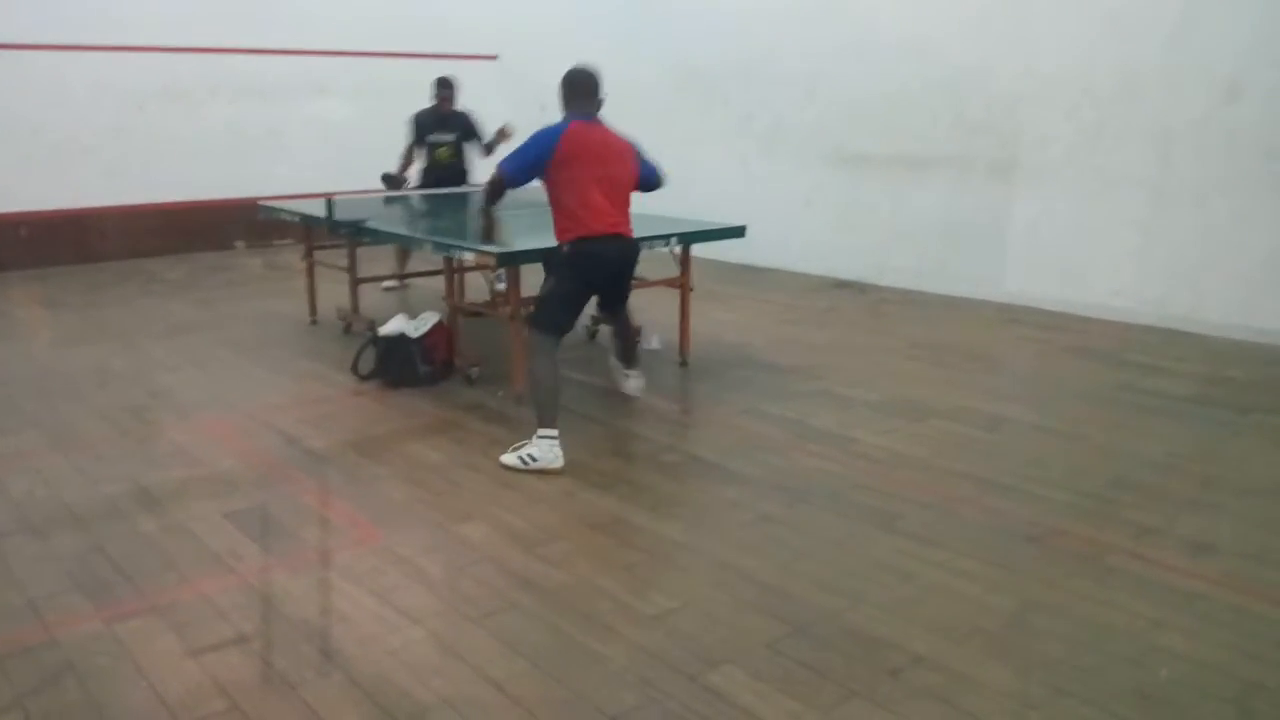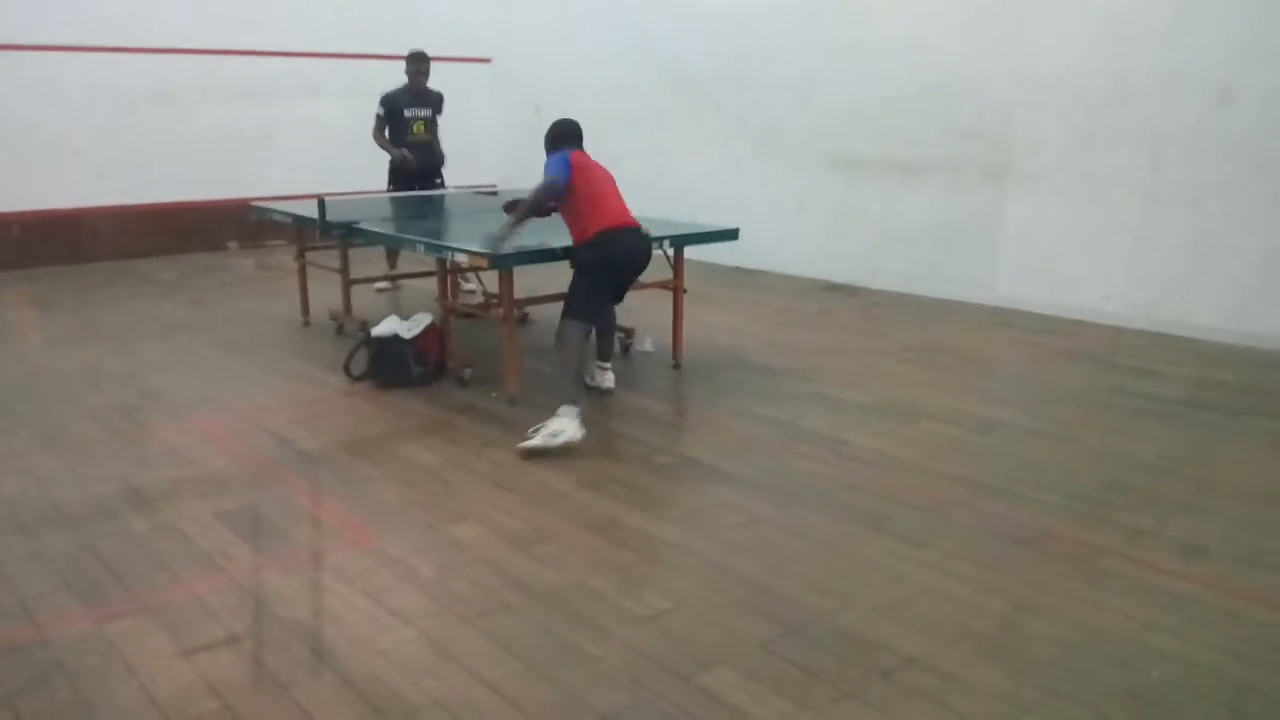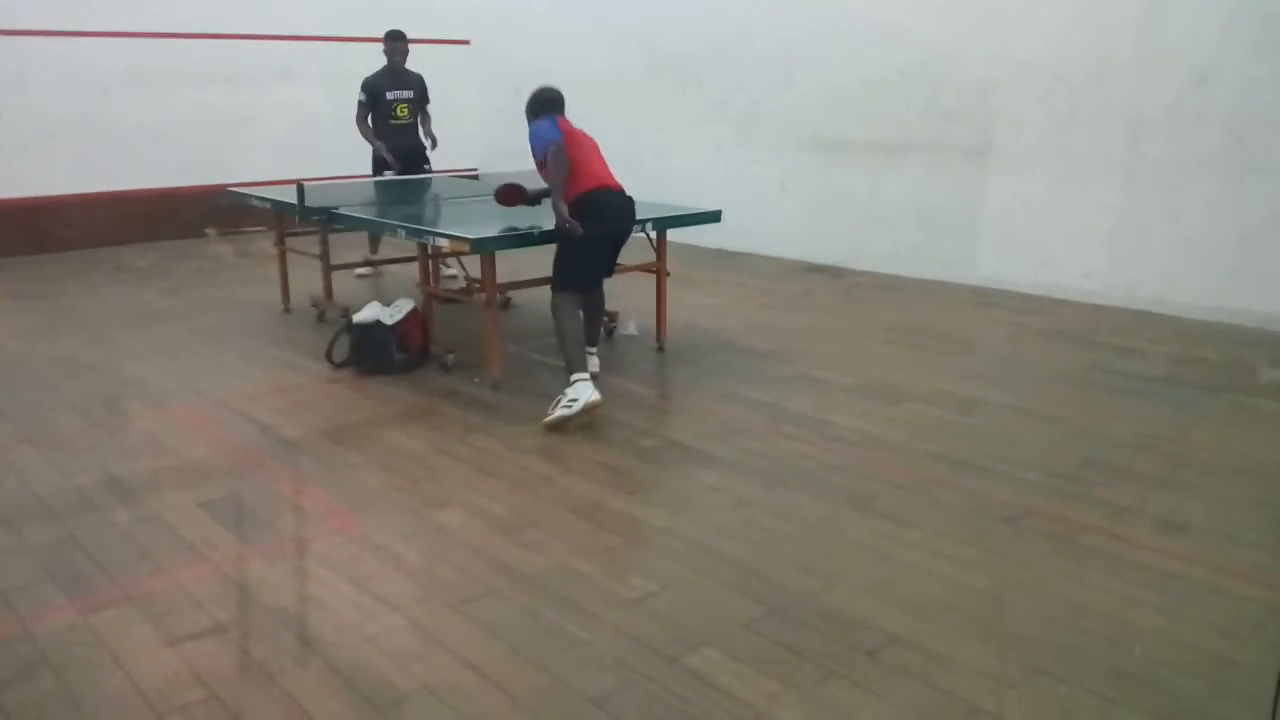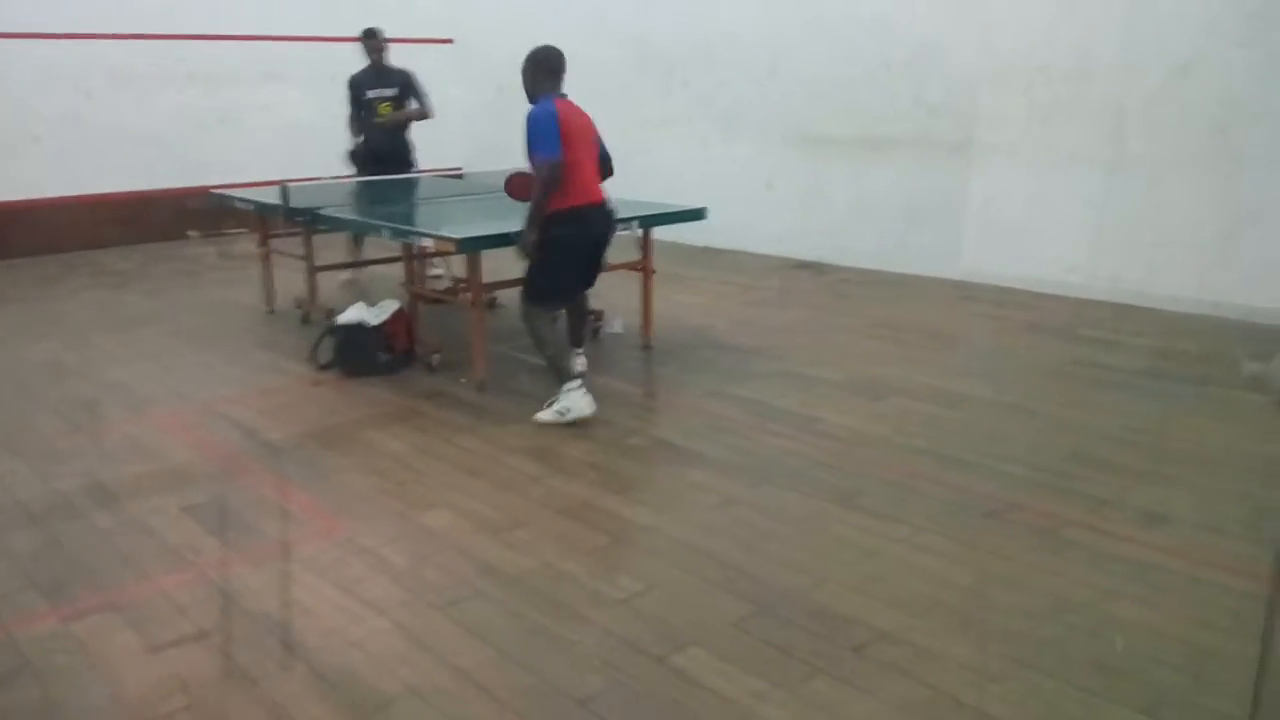
dt=0.3s
person 1, frame 1
left shoulder: (554, 138)
right shoulder: (625, 146)
left elbow: (500, 179)
right elbow: (655, 179)
left wrist: (487, 214)
left hip: (581, 251)
right hip: (622, 248)
left knee: (542, 340)
right knee: (615, 309)
left ankle: (546, 440)
right ankle: (629, 373)
person 1, frame 2
left shoulder: (561, 161)
right shoulder: (597, 168)
left elbow: (550, 188)
left wrist: (513, 222)
right wrist: (541, 208)
left hip: (604, 246)
right hip: (637, 242)
left knee: (572, 329)
right knee: (602, 301)
left ankle: (567, 417)
right ankle: (603, 370)
person 1, frame 3
left shoulder: (543, 127)
right shoulder: (579, 134)
left elbow: (556, 155)
left wrist: (558, 202)
right wrist: (540, 194)
left hip: (594, 211)
right hip: (621, 207)
left knee: (565, 299)
right knee: (591, 280)
left ankle: (580, 385)
right ankle: (589, 354)
person 1, frame 4
left shoulder: (541, 113)
right shoulder: (579, 114)
left elbow: (551, 170)
right elbow: (605, 167)
left wrist: (530, 226)
left hip: (567, 222)
right hip: (598, 217)
left knee: (536, 308)
right knee: (574, 288)
left ankle: (573, 393)
right ankle: (574, 355)
person 2, frame 1
left shoulder: (463, 120)
right shoulder: (421, 119)
left elbow: (485, 150)
right elbow: (413, 147)
left wrist: (495, 141)
right wrist: (401, 171)
left hip: (456, 181)
right hip: (431, 181)
right ankle: (400, 275)
person 2, frame 2
left shoulder: (436, 98)
right shoulder: (391, 99)
right elbow: (377, 132)
left wrist: (439, 148)
right wrist: (393, 151)
left hip: (430, 170)
right hip: (402, 170)
right ankle: (391, 274)
person 2, frame 3
left shoulder: (417, 80)
right shoulder: (372, 83)
right elbow: (361, 120)
left wrist: (429, 131)
right wrist: (376, 144)
left hip: (415, 153)
right hip: (387, 155)
right ankle: (372, 258)
person 2, frame 4
left shoulder: (403, 77)
right shoulder: (357, 81)
left elbow: (426, 112)
right elbow: (354, 118)
left wrist: (400, 115)
right wrist: (357, 140)
left hip: (399, 153)
right hip: (369, 154)
right ankle: (355, 260)
